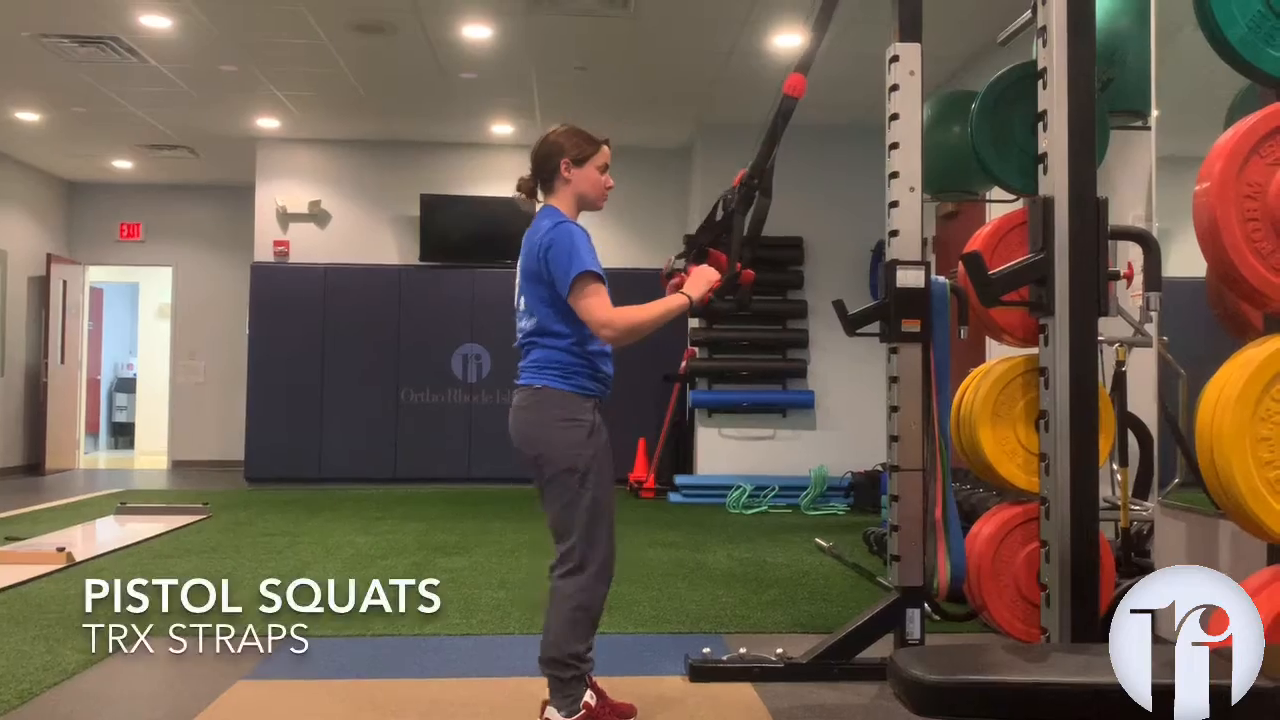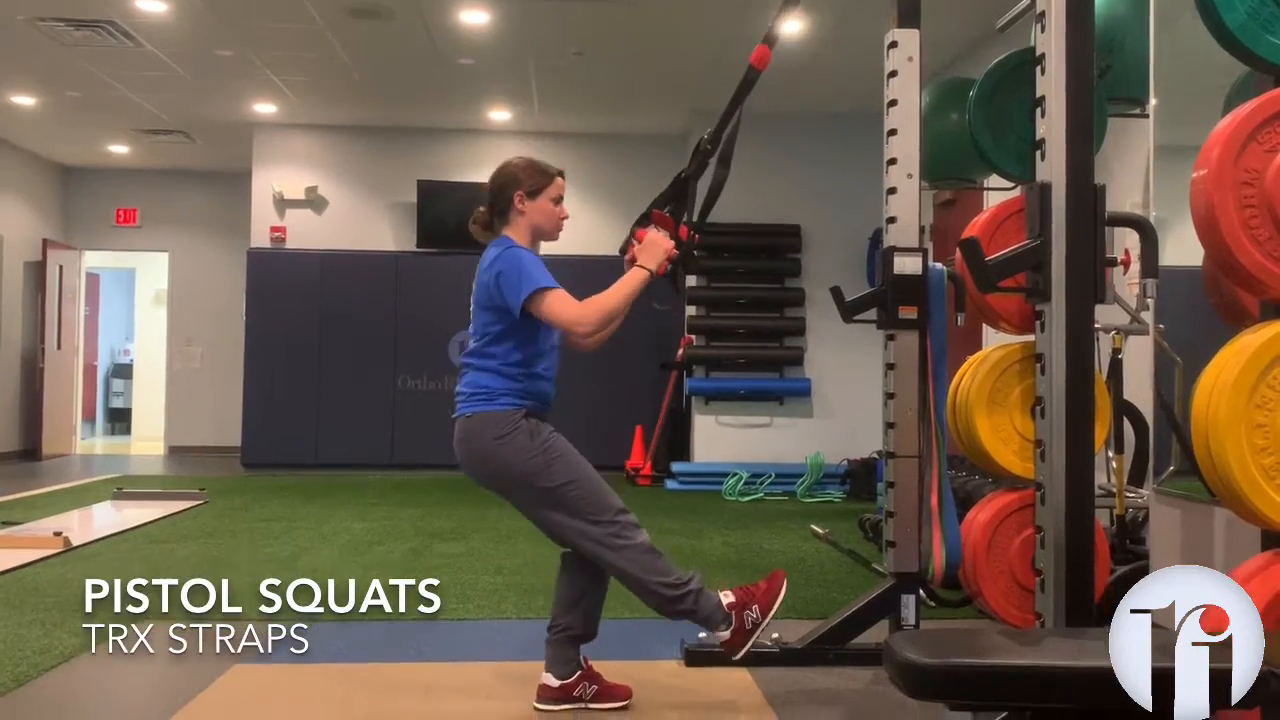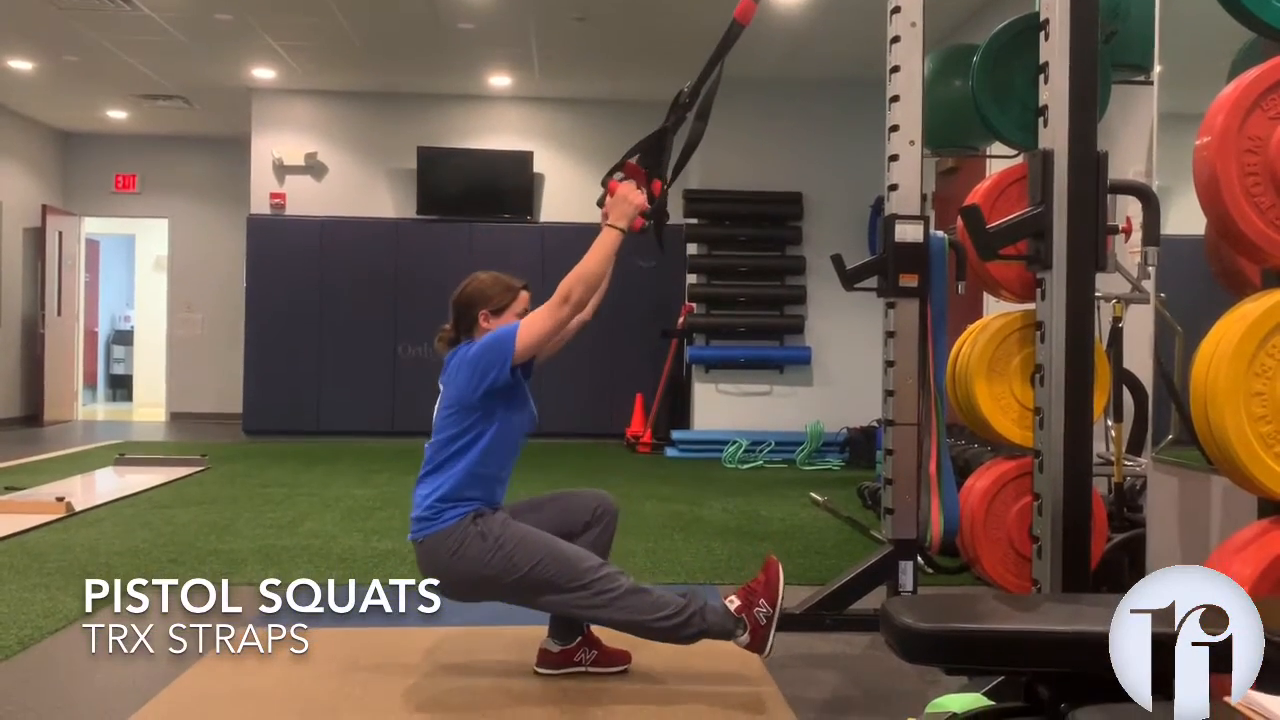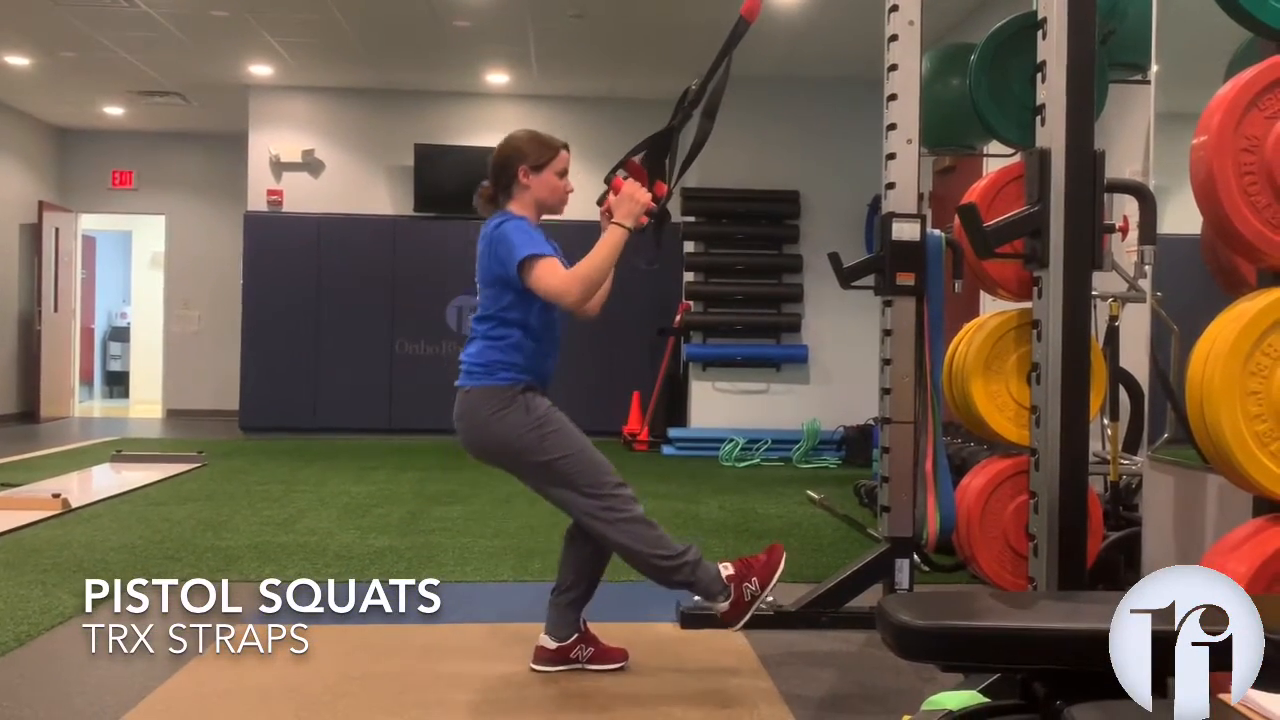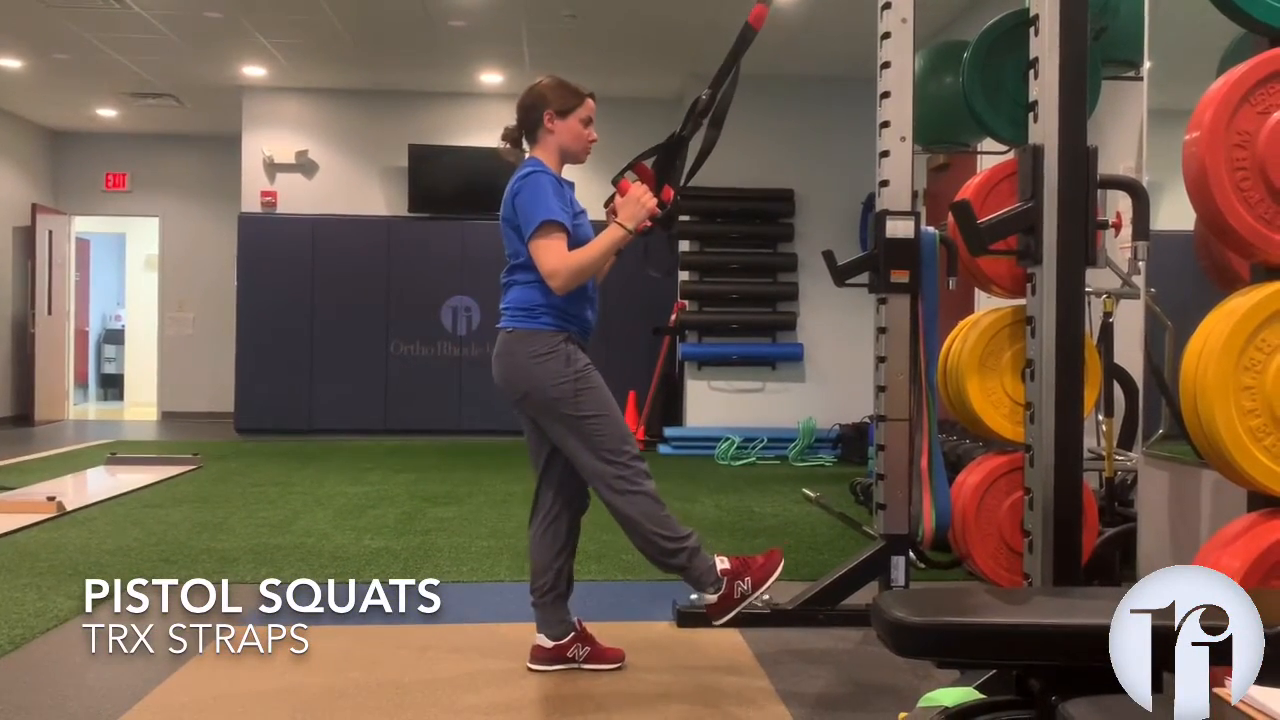
dt=1s
person 1, frame 1
left shoulder: (544, 234)
right shoulder: (563, 234)
left elbow: (587, 330)
right elbow: (605, 323)
left wrist: (673, 300)
right wrist: (687, 295)
left hip: (549, 407)
right hip: (562, 409)
left knee: (580, 555)
right knee: (586, 558)
person 1, frame 2
left shoulder: (513, 261)
right shoulder: (511, 261)
left elbow: (582, 339)
right elbow: (581, 321)
left wrist: (634, 274)
right wrist: (643, 269)
left hip: (498, 428)
right hip: (503, 428)
left knee: (591, 539)
right knee: (609, 527)
left ankle: (564, 675)
right ankle: (720, 616)
person 1, frame 3
left shoulder: (497, 368)
right shoulder: (476, 361)
left elbow: (580, 312)
right elbow: (566, 301)
left wrist: (613, 228)
right wrist: (616, 225)
left hip: (471, 524)
right hip: (455, 540)
left knee: (595, 511)
right knee: (595, 581)
left ankle: (565, 643)
right ankle: (732, 619)
person 1, frame 4
left shoulder: (521, 235)
right shoulder: (509, 232)
left elbow: (590, 304)
right elbow: (572, 293)
left wrist: (613, 229)
right wrist: (623, 224)
left hip: (505, 402)
right hip: (500, 404)
left knee: (597, 505)
right knee: (608, 500)
left ankle: (562, 637)
right ankle: (720, 587)
person 1, frame 5
left shoulder: (550, 185)
right shoulder: (535, 182)
left elbow: (583, 277)
right elbow: (558, 275)
left wrist: (620, 229)
right wrist: (623, 225)
left hip: (536, 354)
right hip: (544, 352)
left knee: (560, 494)
right knee: (621, 472)
left ankle: (555, 636)
right ankle: (714, 581)
